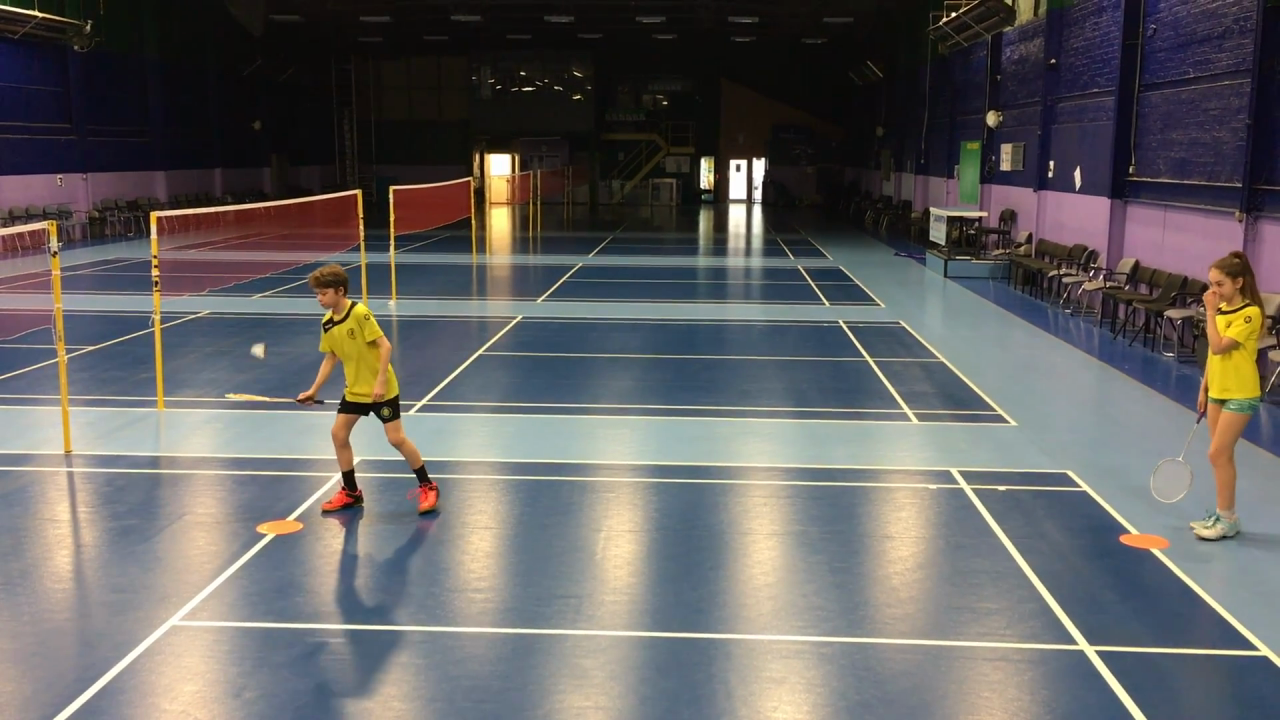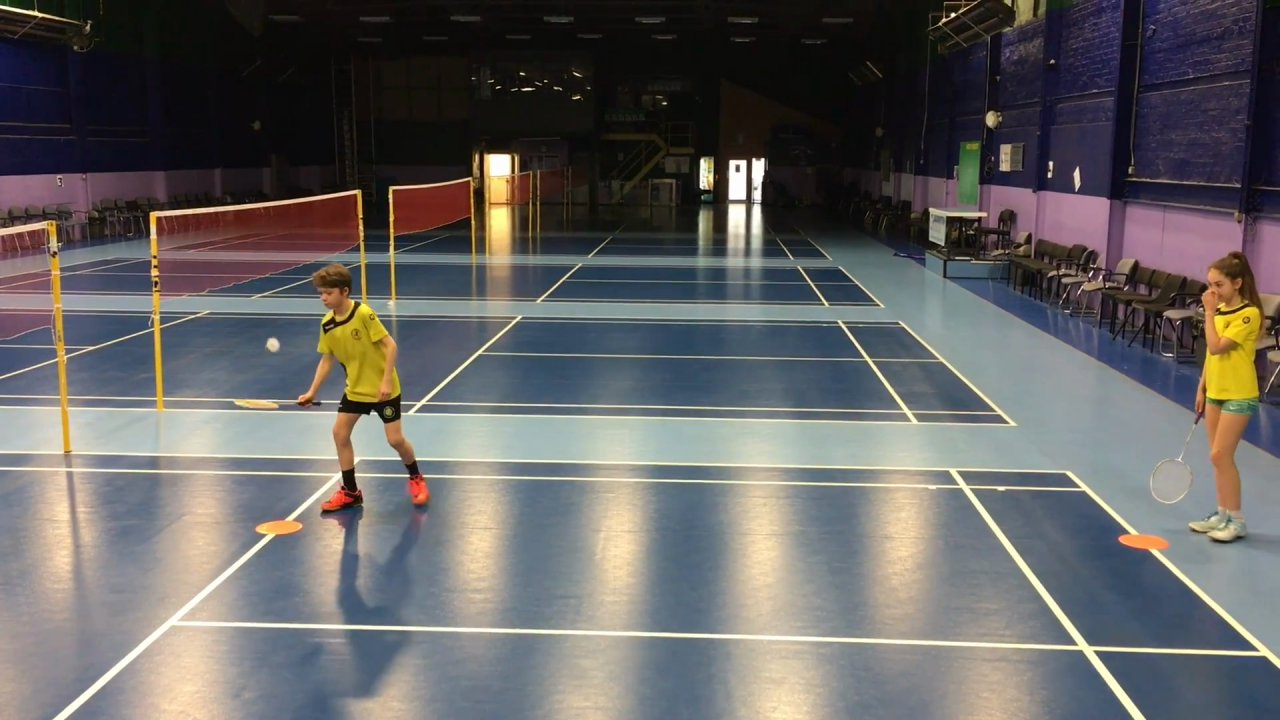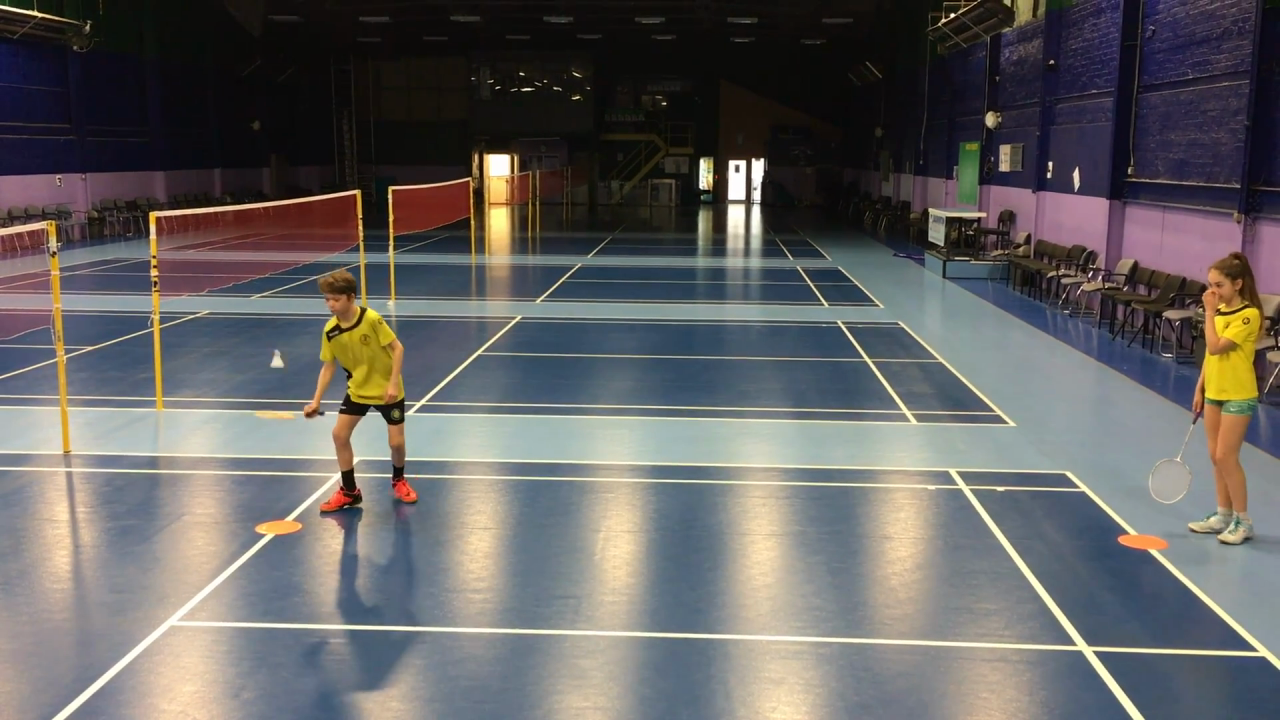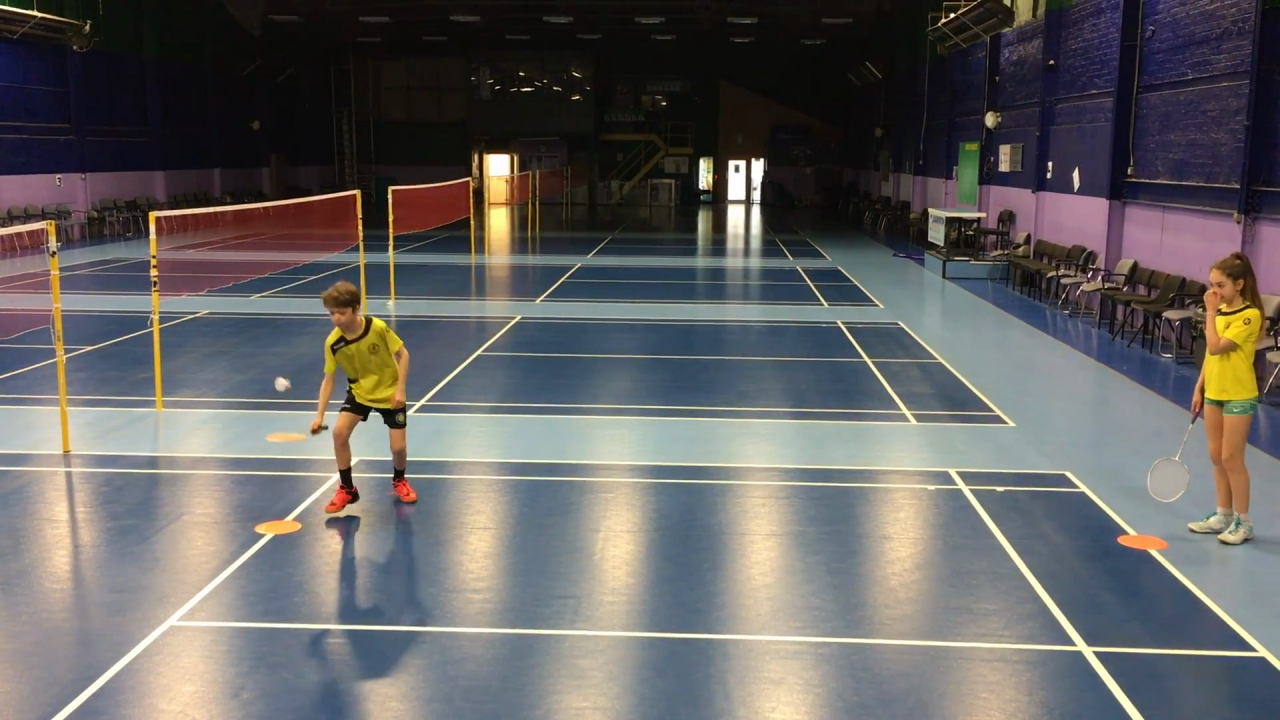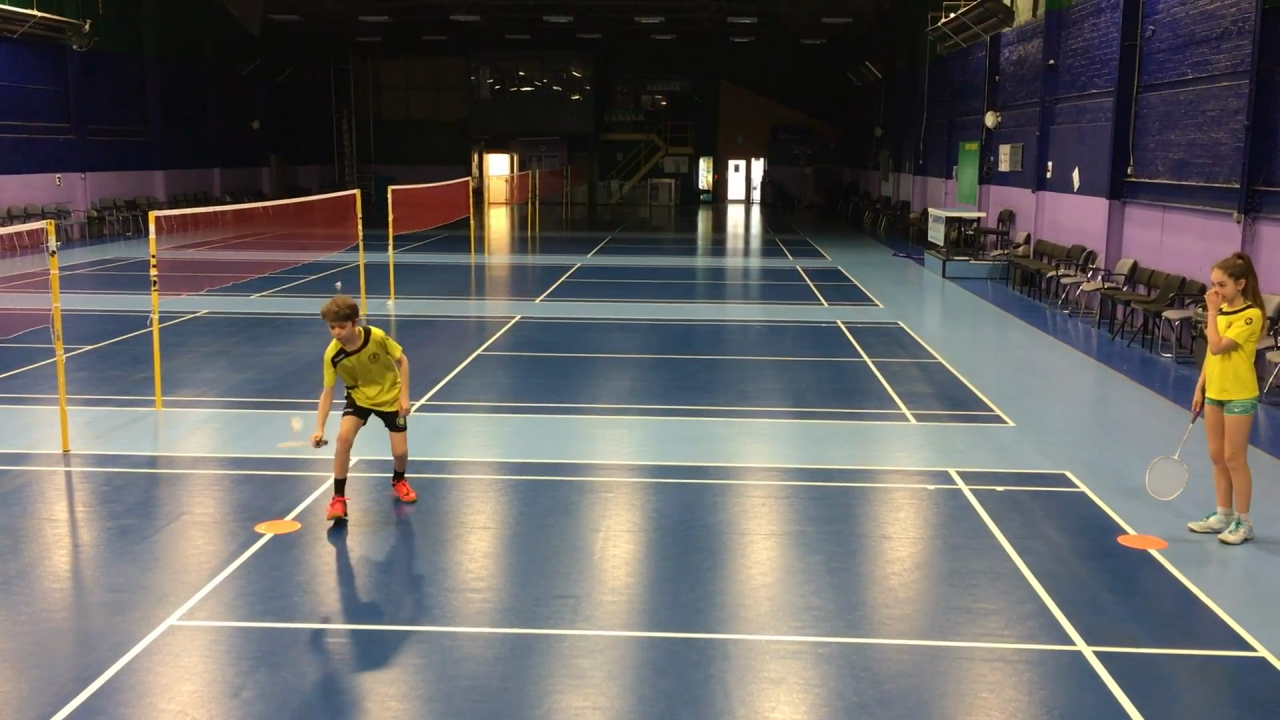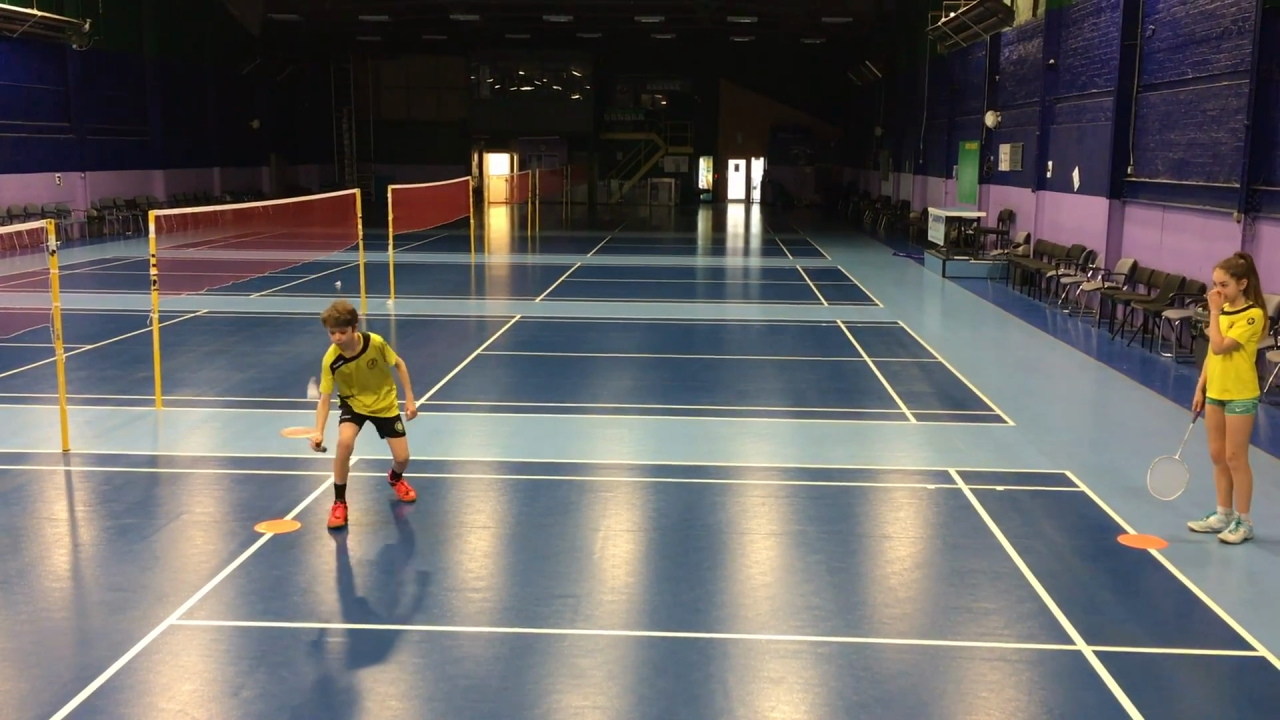
dt=0.1s
person 1, frame 1
left shoulder: (1250, 314)
right shoulder: (1221, 310)
left elbow: (1218, 347)
left wrist: (1210, 313)
right wrist: (1204, 388)
left hip: (1240, 394)
right hip: (1218, 391)
left knee: (1218, 453)
right knee: (1221, 455)
left ankle: (1226, 517)
right ankle: (1224, 514)
person 1, frame 2
left shoulder: (1248, 314)
right shoulder: (1220, 310)
left elbow: (1216, 347)
left wrist: (1209, 313)
right wrist: (1202, 388)
left hip: (1239, 395)
right hip: (1216, 392)
left knee: (1220, 455)
right knee: (1221, 456)
left ankle: (1236, 520)
right ankle: (1224, 514)
person 1, frame 3
left shoulder: (1248, 315)
right shoulder: (1219, 310)
left elbow: (1215, 347)
left wrist: (1209, 313)
right wrist: (1200, 388)
left hip: (1238, 395)
right hip: (1214, 392)
left knee: (1226, 457)
right knee: (1216, 457)
left ankle: (1243, 521)
right ankle: (1224, 515)
person 1, frame 4
left shoulder: (1249, 316)
right shoulder: (1220, 311)
left elbow: (1216, 347)
left wrist: (1210, 313)
right wrist: (1199, 388)
left hip: (1238, 396)
right hip: (1214, 393)
left knee: (1231, 458)
right knee: (1216, 457)
left ankle: (1243, 522)
right ankle: (1224, 515)
person 1, frame 5
left shoulder: (1250, 315)
right shoulder: (1220, 310)
left elbow: (1217, 347)
left wrist: (1211, 313)
right wrist: (1200, 388)
left hip: (1239, 395)
right hip: (1215, 392)
left knee: (1234, 458)
right knee: (1217, 457)
left ankle: (1243, 522)
right ankle: (1224, 514)
person 1, frame 6
left shoulder: (1252, 315)
right shoulder: (1222, 310)
left elbow: (1219, 347)
left wrist: (1214, 312)
right wrist: (1200, 388)
left hip: (1240, 395)
right hip: (1215, 392)
left knee: (1235, 458)
right knee: (1218, 456)
left ankle: (1243, 521)
right ankle: (1223, 514)
person 2, frame 1
left shoulder: (360, 313)
right shoulder: (327, 323)
left elbow: (385, 346)
right elbow: (330, 358)
left wrist: (381, 382)
right wrist: (313, 390)
left hip: (381, 388)
right hip: (354, 390)
left knee: (396, 438)
right knee: (338, 434)
left ankle: (427, 486)
right ankle: (351, 492)
person 2, frame 2
left shoulder: (364, 314)
right shoulder: (327, 325)
left elbow: (389, 345)
right elbow: (326, 360)
left wrist: (386, 381)
right wrist: (312, 392)
left hip: (384, 387)
right hip: (355, 387)
left knee: (395, 438)
right knee: (340, 434)
left ankle: (416, 479)
right ankle: (350, 491)
person 2, frame 3
left shoulder: (371, 319)
right shoulder: (330, 331)
left elbow: (397, 348)
right elbow: (328, 367)
left wrist: (393, 383)
right wrist: (316, 401)
left hip: (387, 389)
right hip: (358, 389)
left knee: (396, 442)
right knee: (340, 434)
left ankle: (399, 480)
right ankle: (349, 491)
person 2, frame 4
left shoulder: (378, 328)
right shoulder: (333, 342)
left elbow: (403, 354)
right elbow: (329, 379)
left wrist: (400, 389)
right wrist: (319, 415)
left hip: (390, 392)
right hip: (360, 390)
left knee: (398, 447)
right knee: (339, 433)
left ankle: (400, 481)
right ankle: (347, 489)
person 2, frame 5
left shoulder: (377, 337)
right shoulder: (332, 354)
left elbow: (402, 360)
right elbow: (327, 392)
left wrist: (404, 395)
right wrist: (320, 429)
left hip: (389, 396)
right hip: (359, 395)
left knee: (400, 451)
right knee: (344, 437)
left ankle: (399, 480)
right ankle: (339, 497)
person 2, frame 6
left shoulder: (375, 342)
right shoulder: (331, 360)
left elbow: (399, 365)
right elbow: (324, 399)
left wrist: (409, 398)
right wrist: (318, 433)
left hip: (384, 403)
right hip: (353, 403)
left knee: (401, 456)
right knee: (344, 443)
left ankle: (397, 479)
right ankle: (340, 503)
